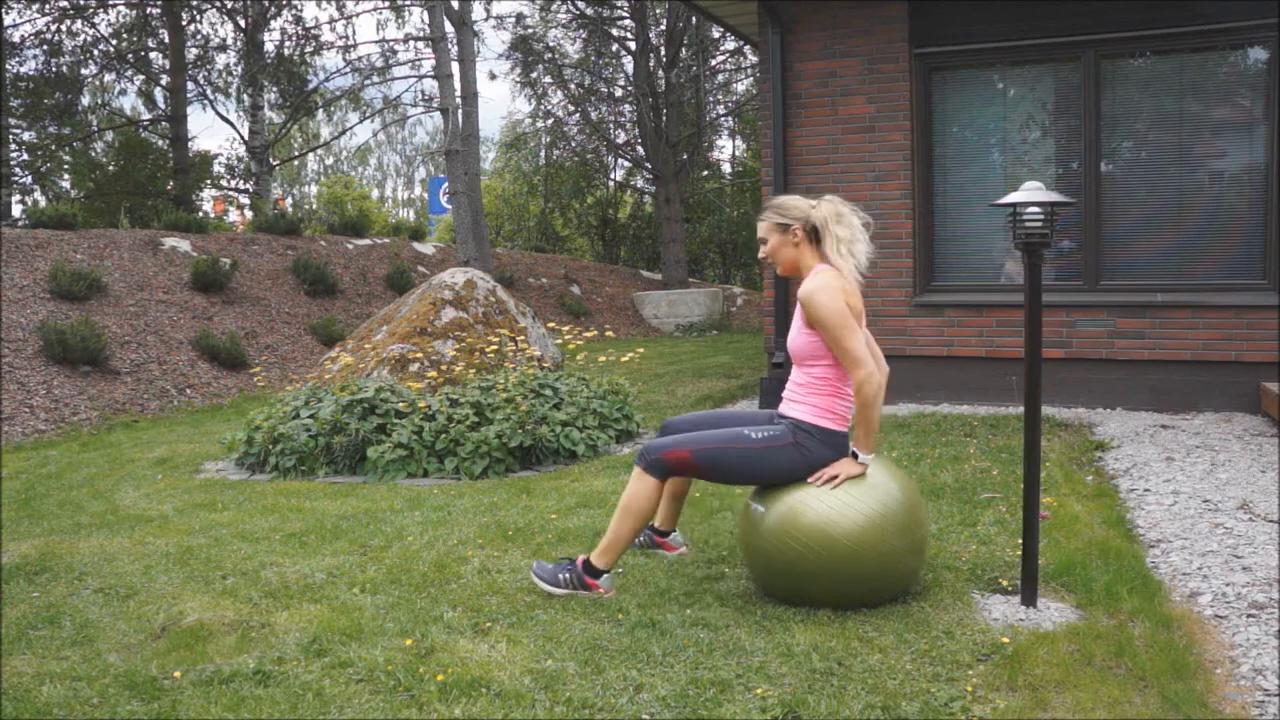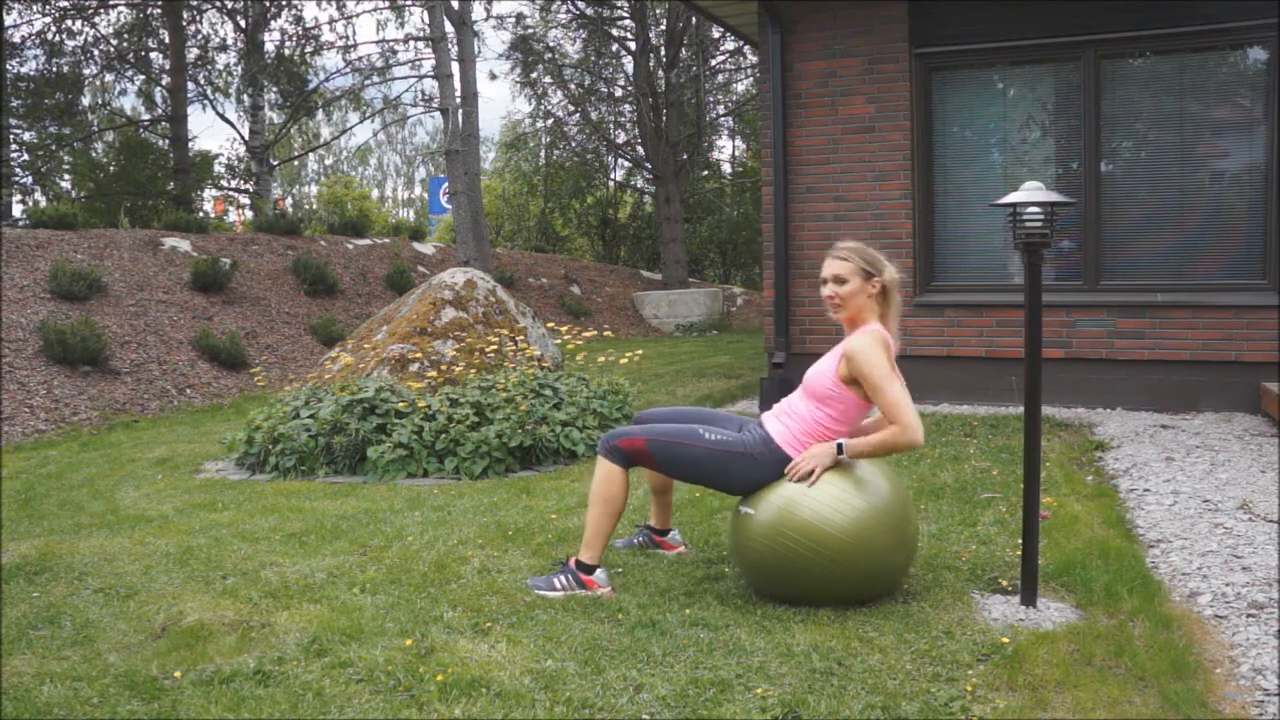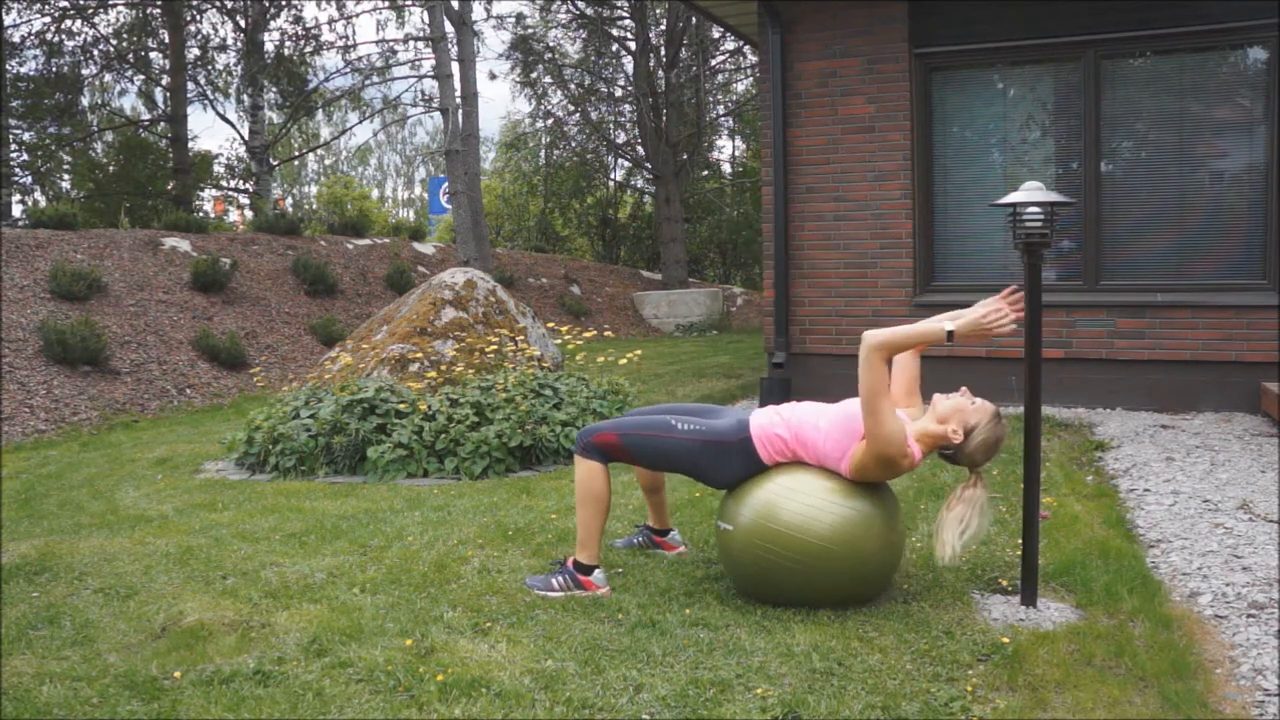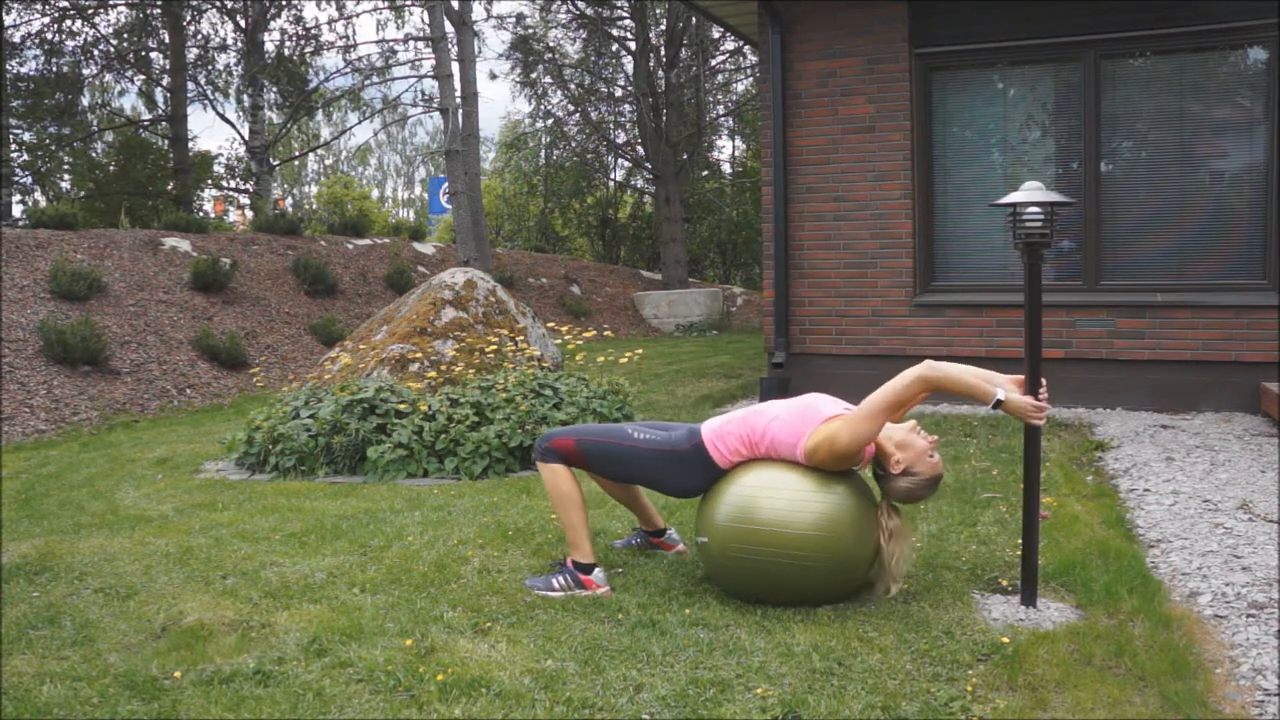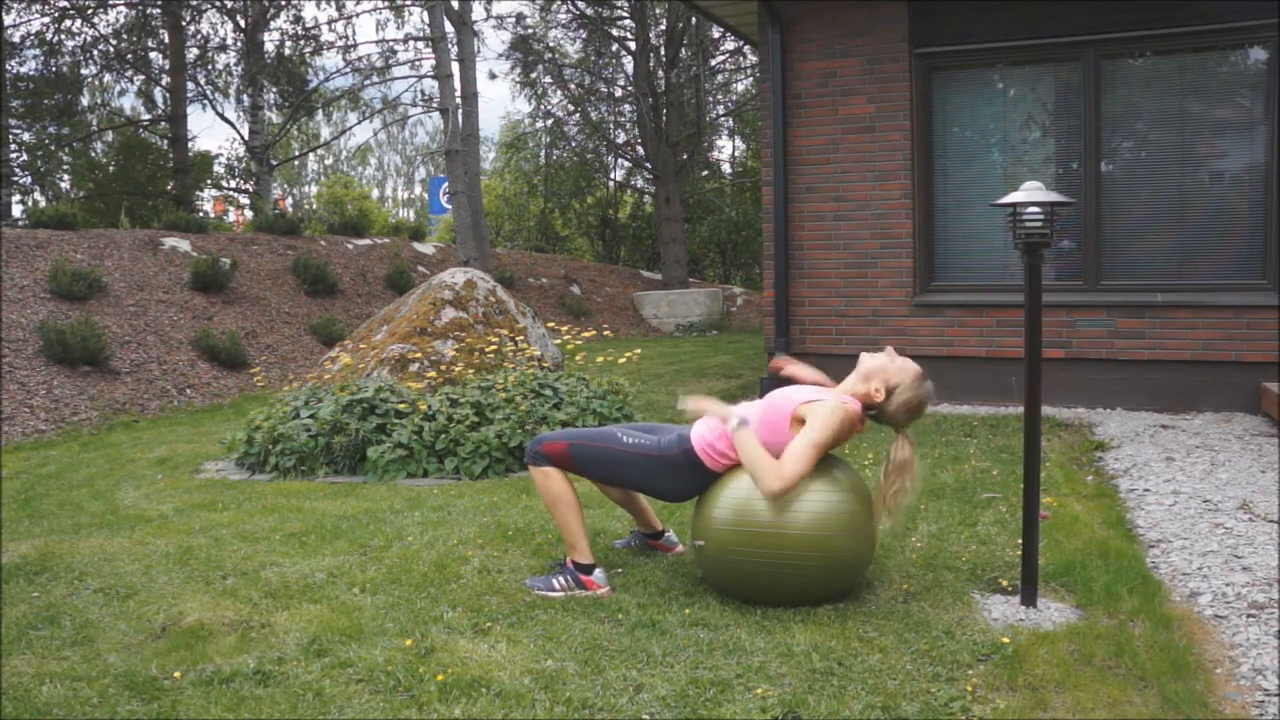
dt=1s
person 1, frame 1
left shoulder: (818, 289)
right shoulder: (829, 285)
left elbow: (869, 377)
right elbow: (880, 368)
left wrist: (860, 457)
right wrist: (859, 443)
left hip: (805, 443)
right hip: (794, 427)
left knee: (656, 457)
right knee: (671, 432)
left ankle: (593, 573)
right ankle: (663, 531)
person 1, frame 2
left shoulder: (865, 347)
right shoulder: (870, 337)
left elbow: (910, 433)
right elbow: (890, 418)
left wrist: (837, 448)
right wrist: (844, 432)
left hip: (763, 457)
right hip: (764, 433)
left knee: (616, 444)
right knee: (646, 421)
left ankle: (587, 572)
right ankle: (662, 531)
person 1, frame 3
left shoulder: (893, 451)
right shoulder: (911, 421)
left elbow: (873, 345)
right elbow: (907, 346)
left wrist: (955, 328)
right wrist: (965, 319)
left hip: (739, 447)
right hip: (753, 424)
left knee: (591, 441)
right knee: (632, 421)
left ankle: (585, 571)
right ankle: (661, 532)
person 1, frame 4
left shoulder: (845, 445)
right shoulder: (874, 433)
right elbow: (927, 374)
right wrist: (1006, 382)
left hip: (696, 456)
right hip: (708, 439)
left knee: (551, 447)
right knee: (593, 445)
left ankle: (583, 572)
right ankle: (657, 533)
person 1, frame 5
left shoulder: (837, 411)
right shoulder: (848, 400)
left elbow: (774, 483)
left wrist: (732, 416)
right wrist: (818, 378)
left hip: (687, 460)
right hip: (693, 444)
left knee: (543, 450)
right knee: (596, 451)
left ankle: (583, 572)
right ankle: (656, 535)
